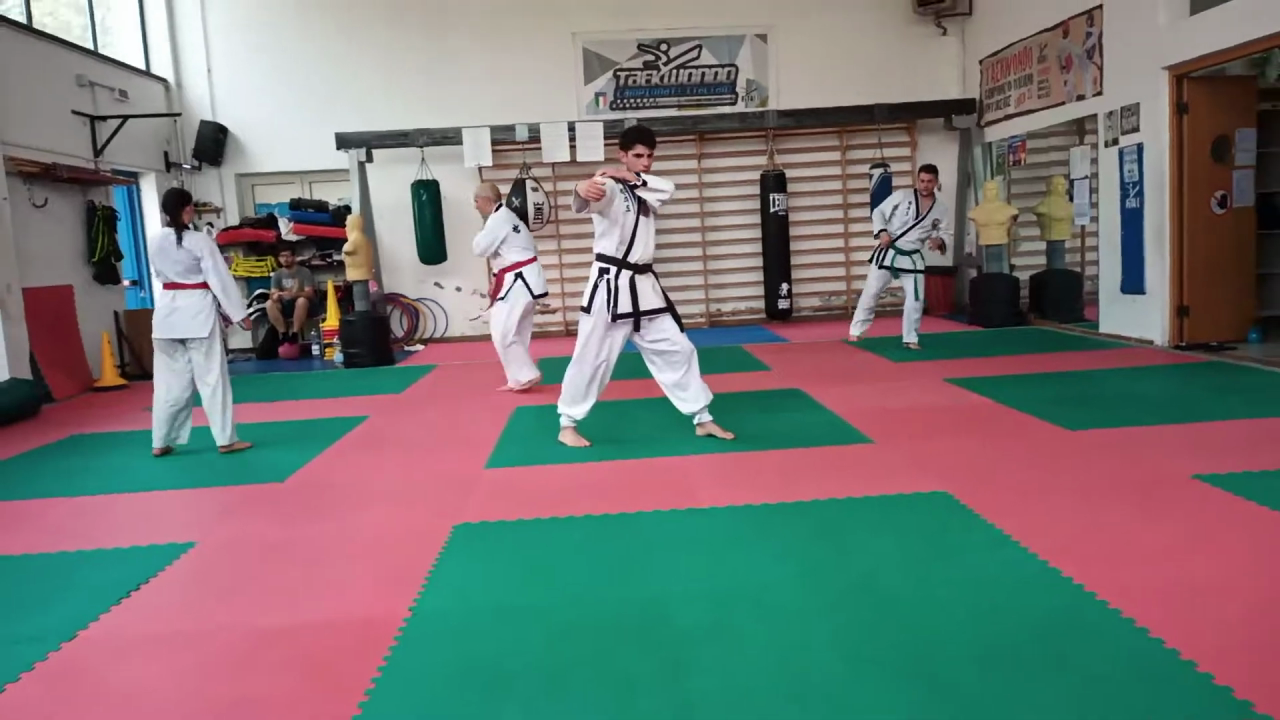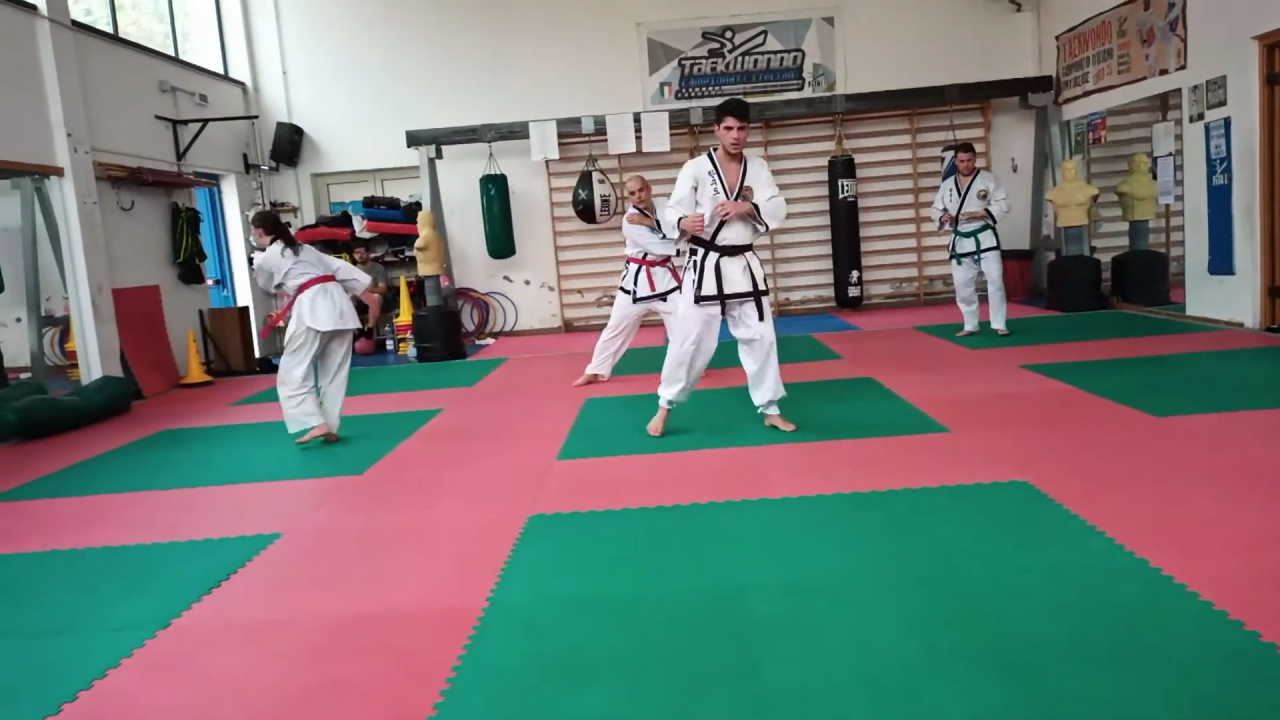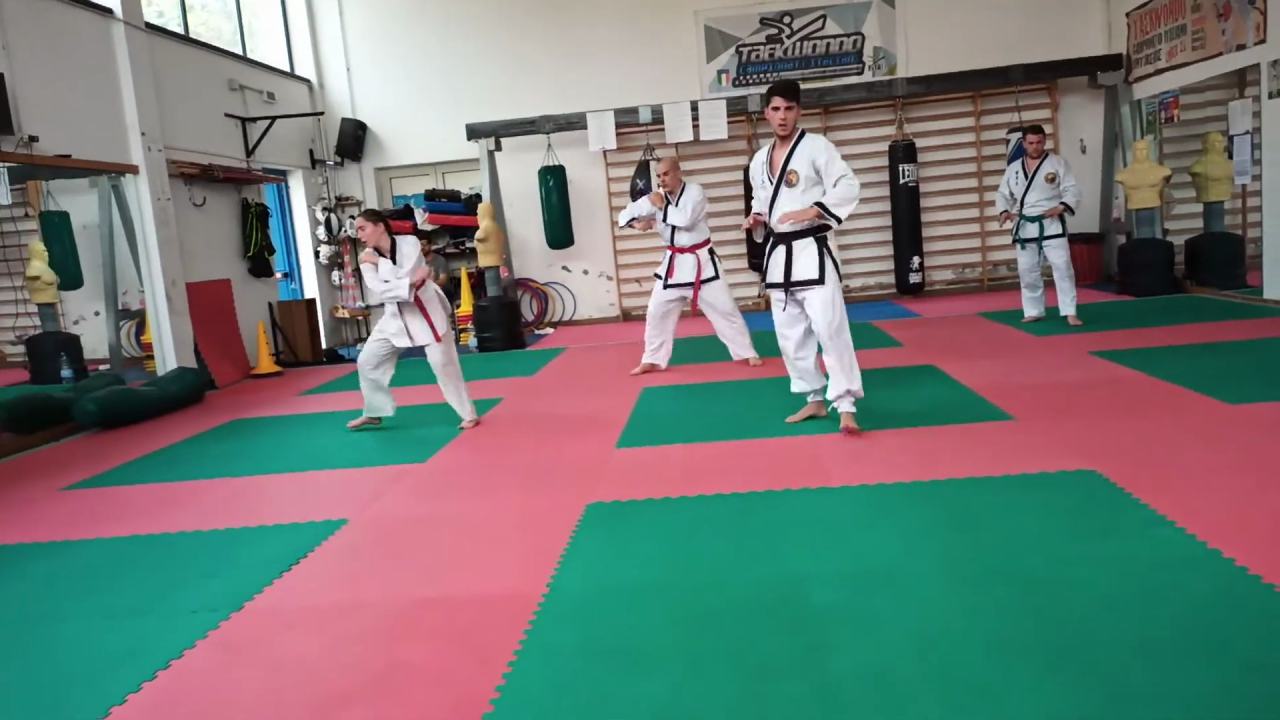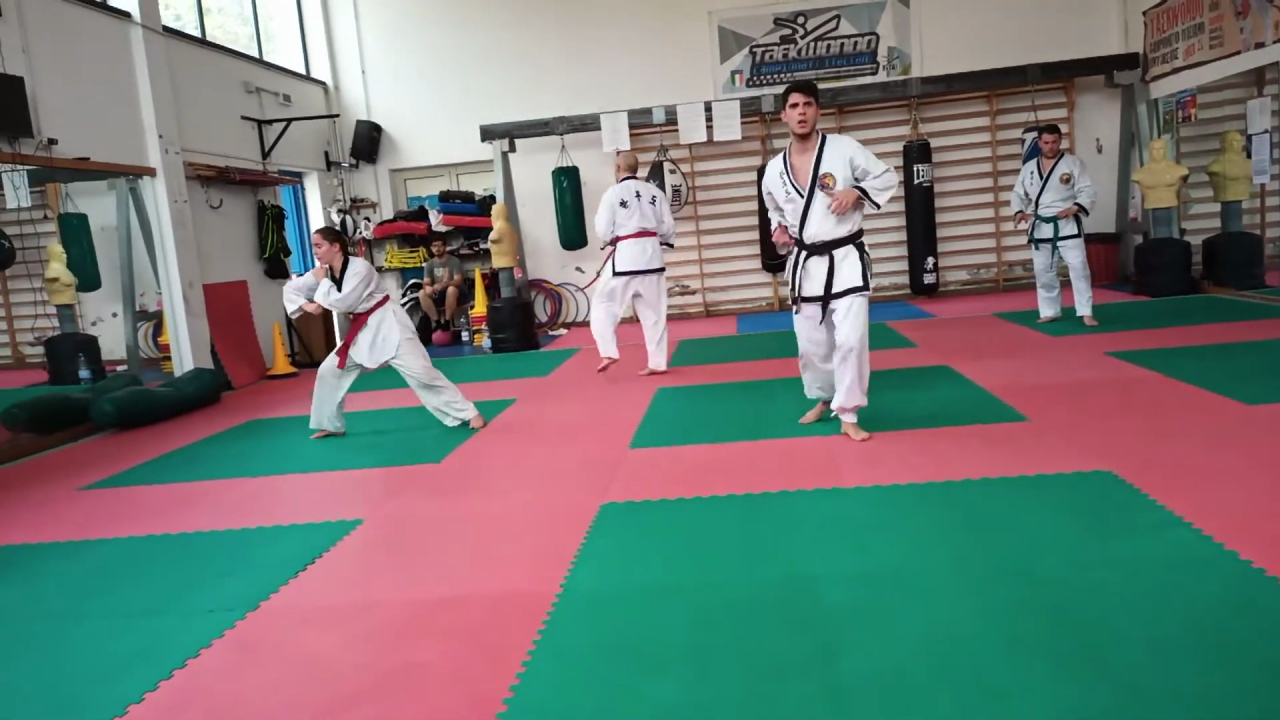
dt=0.7s
person 1, frame 1
left shoulder: (641, 187)
right shoulder: (607, 185)
left elbow: (668, 190)
right elbow: (585, 201)
left wrist: (632, 177)
right wrist: (582, 188)
left hip: (644, 284)
right hip: (611, 284)
left knee: (677, 349)
right knee: (591, 357)
left ankle: (702, 419)
right ankle: (567, 425)
person 1, frame 2
left shoulder: (758, 167)
right shoulder: (697, 168)
left elbow: (778, 208)
right elbow: (671, 210)
left wrist: (749, 208)
right wrist: (686, 220)
left hip: (744, 265)
right hip: (705, 265)
left knee: (760, 338)
right knee: (689, 341)
left ankle: (769, 408)
right ankle: (666, 406)
person 1, frame 3
left shoulder: (817, 146)
right shoulder: (760, 159)
left elbow: (848, 187)
left wrist: (811, 211)
right wrist: (757, 217)
left hip: (812, 250)
right hip: (778, 253)
left knee: (829, 326)
right knee: (791, 334)
left ankle: (846, 406)
right ankle: (815, 398)
person 1, frame 4
left shoulder: (844, 147)
right shoulder: (775, 170)
left elbow: (888, 177)
left wrist: (857, 190)
right wrist: (778, 229)
left hip: (846, 260)
right hip: (805, 265)
left knee: (851, 339)
right knee: (810, 344)
left ankle: (848, 414)
right ankle: (825, 398)
person 2, frame 1
left shoulder: (154, 242)
right shoulder: (200, 241)
right elbow: (221, 279)
right wrist: (240, 314)
left hip: (165, 314)
right hip: (198, 312)
left knee: (170, 382)
right knee: (212, 378)
left ankle: (161, 442)
right ankle: (226, 440)
person 2, frame 2
left shoulder: (266, 258)
right shoulder: (302, 249)
left elbow: (269, 285)
right elbow: (339, 266)
right wrist: (363, 283)
left hip: (314, 310)
right hip: (337, 304)
left knee: (293, 372)
right knee: (332, 373)
left ankle: (315, 424)
right ankle: (330, 426)
person 2, frame 3
left shoulder: (409, 243)
right shoulder: (369, 258)
left elbow: (407, 275)
right elbow: (379, 289)
left wrist: (379, 261)
right wrist: (412, 280)
left hip: (426, 307)
right hip: (396, 313)
left knee: (442, 362)
right knee: (368, 361)
left ankle: (468, 414)
right ankle: (375, 412)
person 2, frame 4
left shoulder: (360, 268)
right shoulder: (323, 272)
left elbow: (342, 304)
right elbow: (291, 288)
left wrist: (323, 282)
right wrist: (306, 303)
left hip: (387, 324)
right hip: (360, 330)
left knee: (420, 371)
right knee: (328, 372)
left ankle: (468, 413)
right ankle: (330, 424)
person 3, frame 1
left shoulder: (498, 219)
right shoulder: (504, 216)
left elbow: (481, 249)
left wrist: (483, 233)
right wrist: (498, 277)
left hip: (521, 281)
right hip: (524, 279)
left knee: (503, 333)
right knee: (515, 333)
left ankle: (526, 376)
right ankle: (518, 379)
person 3, frame 2
left shoulder: (663, 205)
right shoulder: (631, 220)
left elbow: (676, 232)
right elbow: (656, 245)
left wrist: (650, 222)
right wrist: (677, 244)
left hip: (664, 273)
right hip: (638, 277)
right knee: (618, 326)
right ankle: (595, 371)
person 3, frame 3
left shoulder: (695, 192)
right shoulder: (657, 197)
left elbow: (686, 218)
right elbow: (626, 214)
left wrist: (662, 206)
right wrist: (636, 222)
left hip: (701, 260)
right hip: (674, 262)
left knee: (724, 308)
right knee: (657, 311)
left ankle: (747, 353)
right ankle: (652, 360)
person 3, frame 4
left shoulder: (613, 193)
right shoulder: (654, 191)
left elbow: (602, 230)
right elbow: (668, 224)
left wrist: (614, 240)
right wrist: (661, 242)
left hip: (627, 253)
right hip: (651, 251)
left knee: (603, 305)
right knee: (654, 312)
left ankle: (608, 352)
right ankle: (658, 363)
person 4, frame 1
left shoulder: (940, 208)
right shoulder: (902, 195)
left elbow: (945, 233)
right elbow: (879, 213)
left wrist: (939, 241)
right wrist: (882, 232)
left hip: (912, 258)
right hip: (888, 253)
left knee: (915, 299)
right knee: (871, 291)
left ankle: (910, 338)
right ankle: (857, 330)
person 4, frame 2
left shoulder: (989, 179)
right shoulder: (947, 185)
left elbow: (1002, 204)
right elbow: (935, 209)
left wrist: (980, 213)
right wrist: (942, 217)
left hip: (985, 238)
right hip: (960, 241)
left knee: (995, 279)
right knee: (963, 286)
left ankle: (999, 324)
right ankle: (971, 325)
person 4, frame 3
left shoulder: (1058, 163)
right shoulder: (1013, 168)
left elbow: (1072, 191)
right elbow: (1003, 194)
left wrist: (1061, 207)
right wrist: (1004, 211)
left hip: (1051, 225)
right hip: (1025, 227)
left knee: (1062, 267)
right knee: (1027, 271)
left ankle: (1070, 313)
right ankle: (1033, 311)
person 4, frame 4
left shoulder: (1073, 163)
right shoulder: (1029, 168)
left elbow: (1087, 191)
right elbow: (1018, 194)
left wrist: (1075, 208)
right wrist: (1019, 212)
left hip: (1067, 225)
right hip: (1040, 227)
left knee: (1078, 267)
right knee: (1043, 272)
left ankle: (1086, 313)
right ankle: (1049, 312)
